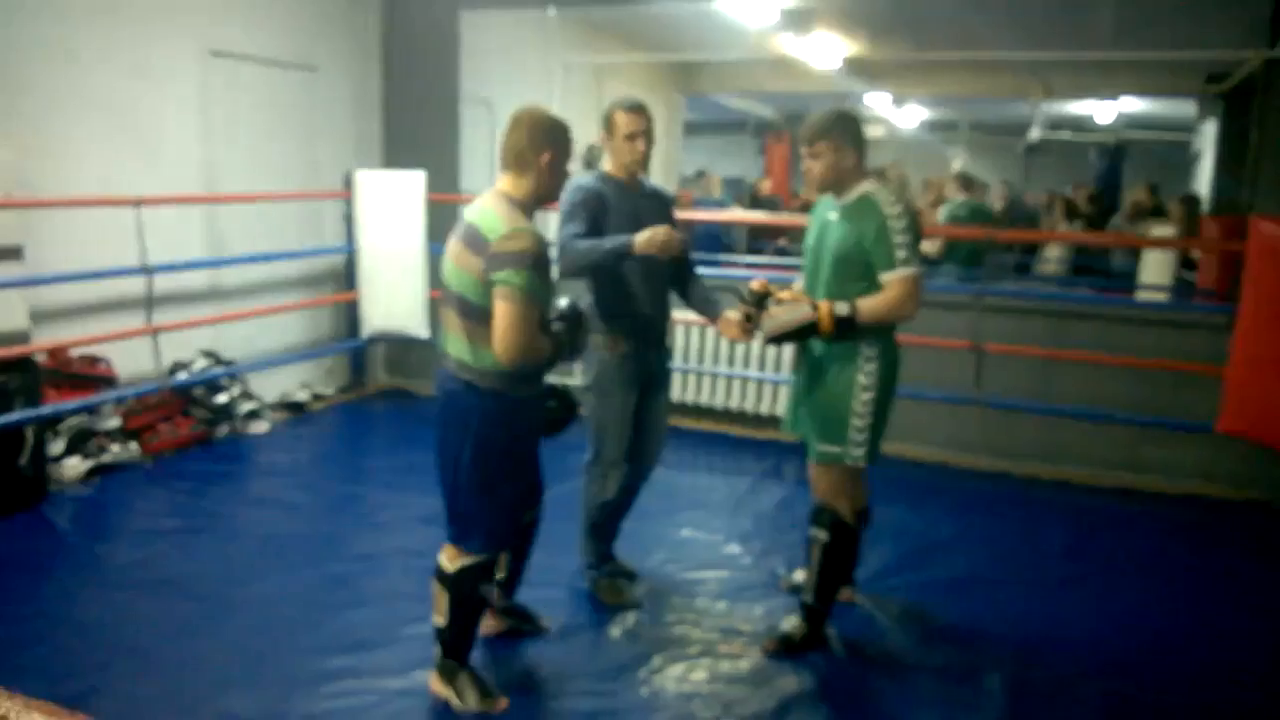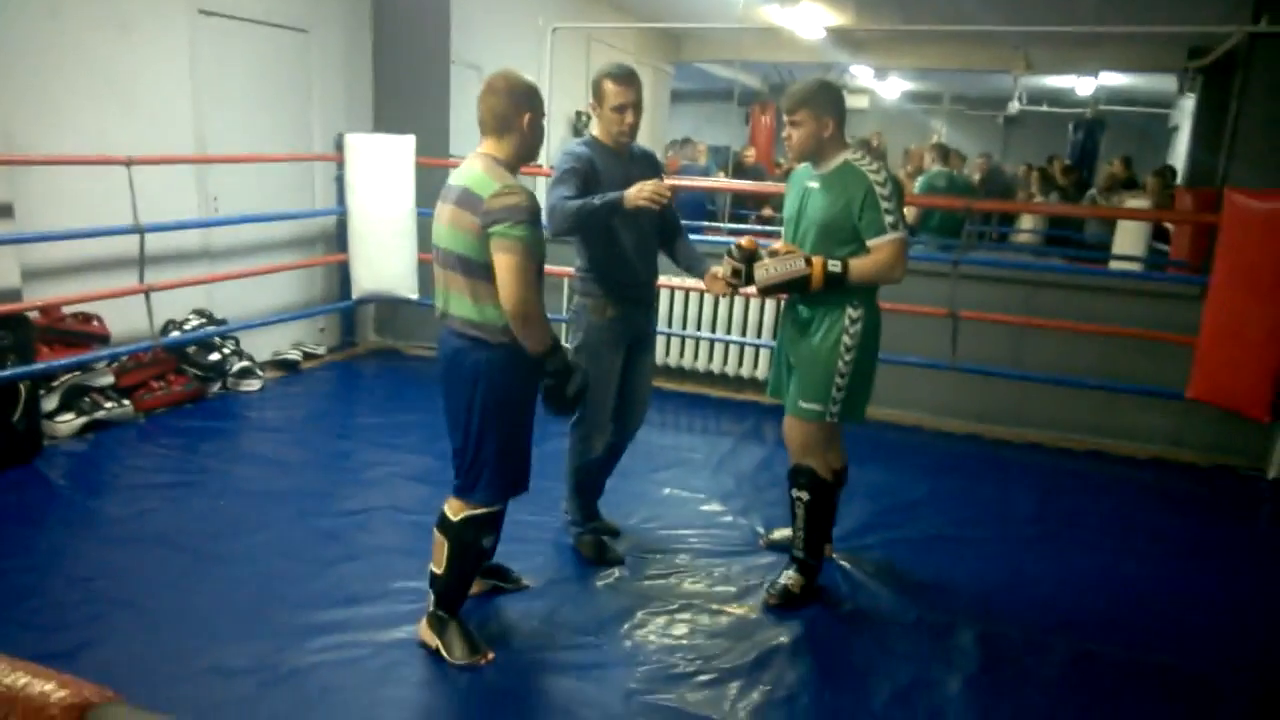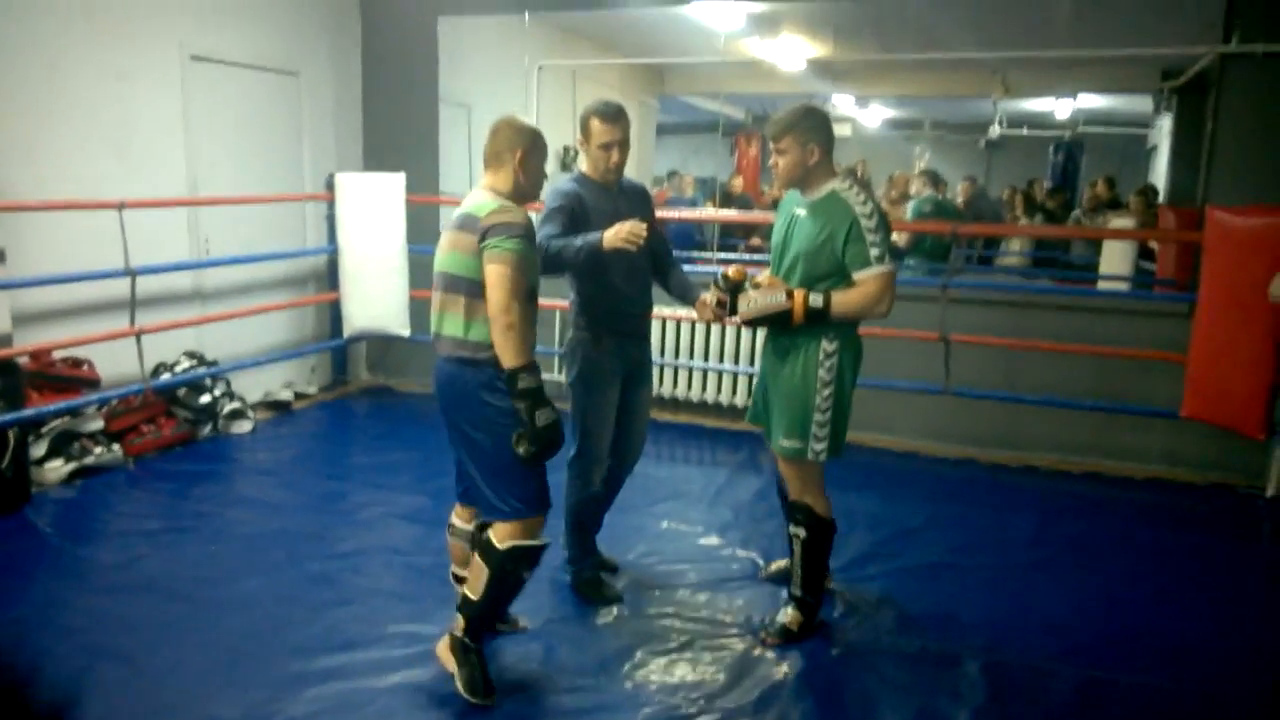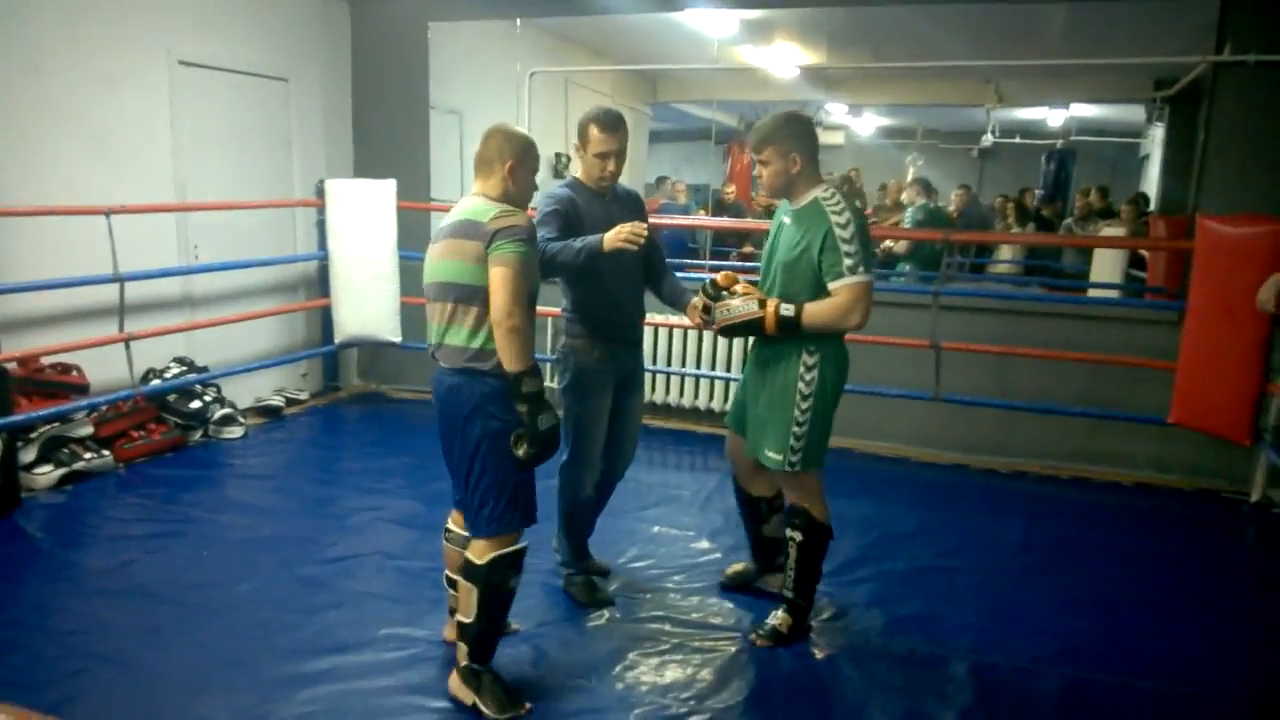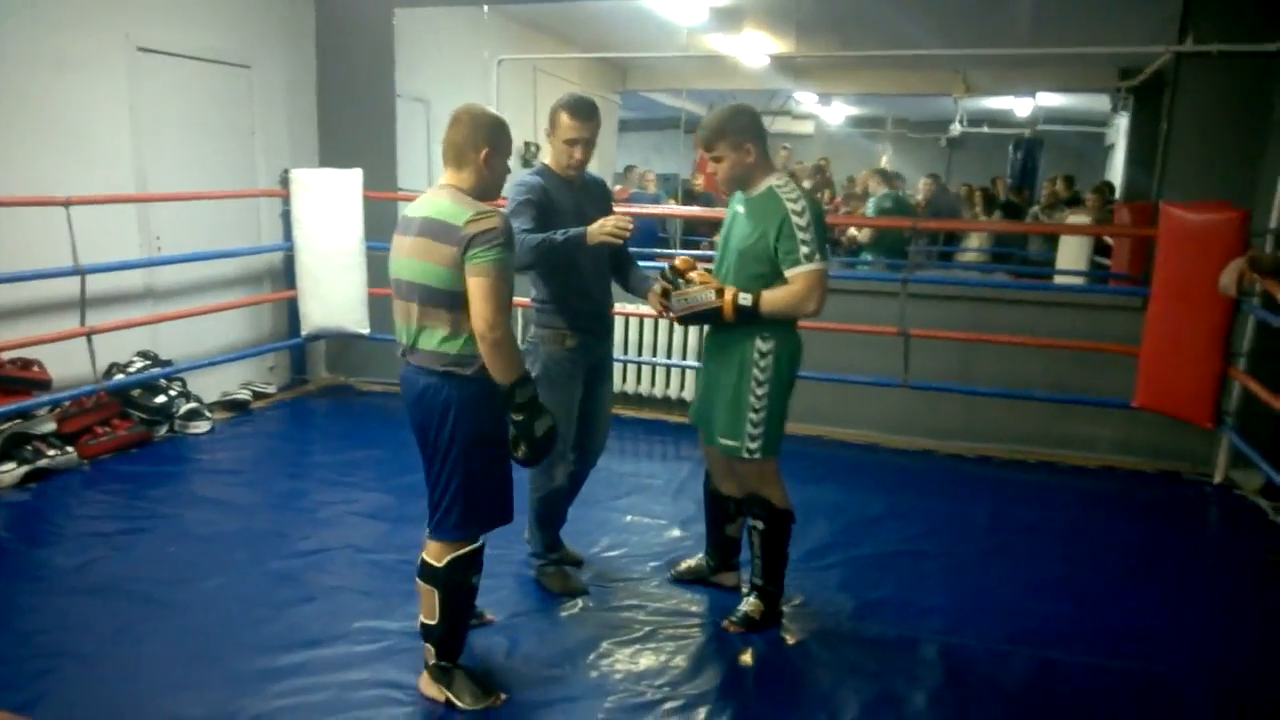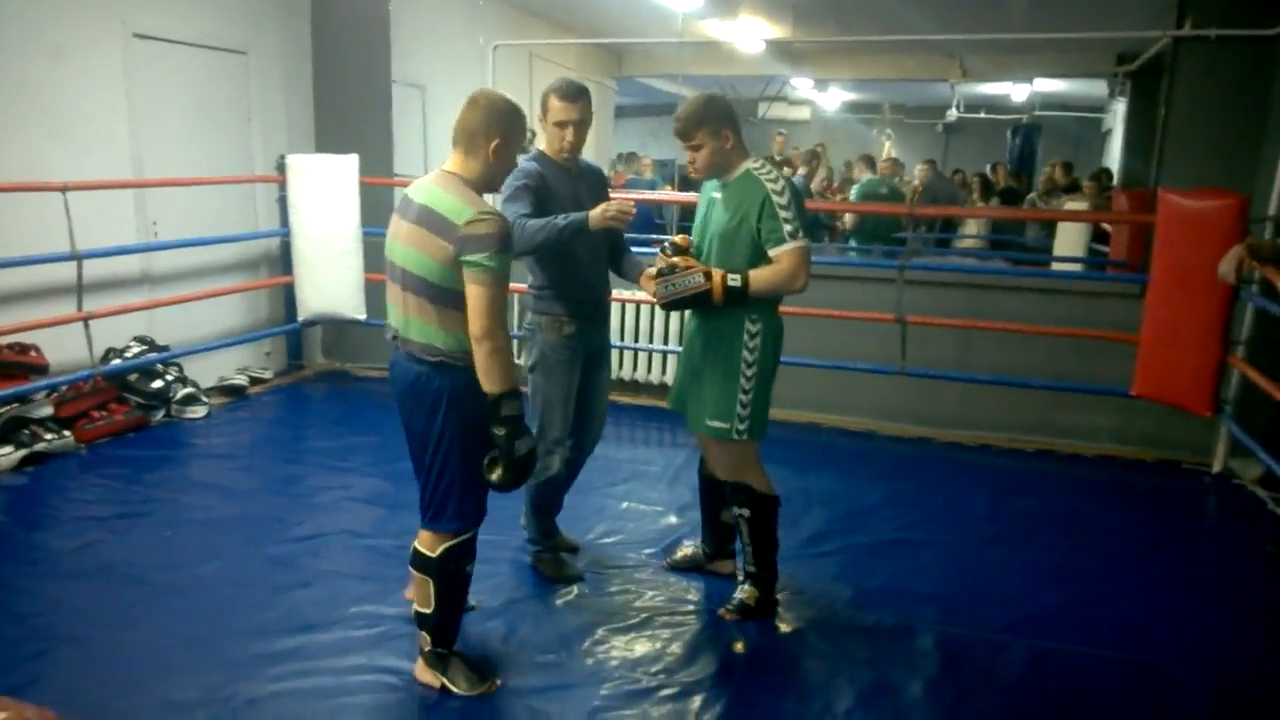
dt=0.3s
person 1, frame 1
left shoulder: (482, 210)
right shoulder: (520, 240)
right elbow: (512, 348)
left wrist: (547, 362)
right wrist: (561, 343)
left hip: (487, 392)
right hip: (486, 402)
left knee: (522, 505)
right knee: (474, 538)
left ankle: (499, 608)
right ankle: (449, 666)
person 1, frame 2
left shoulder: (460, 179)
right shoulder: (509, 198)
right elbow: (518, 302)
right wrist: (556, 364)
left hip: (461, 342)
right hip: (491, 356)
left knee: (483, 472)
right knee: (478, 489)
left ankle: (476, 568)
right ankle: (439, 616)
person 1, frame 3
left shoulder: (468, 211)
right shoulder: (507, 218)
right elbow: (505, 314)
right wrist: (533, 396)
left hip: (456, 369)
right hip: (484, 378)
left knee: (475, 500)
right knee: (523, 518)
left ankle: (475, 607)
right ankle: (464, 638)
person 1, frame 4
left shoulder: (449, 224)
right shoulder: (508, 224)
right elbow: (508, 319)
right wrist: (532, 398)
left hip: (450, 379)
right hip: (486, 388)
left knee: (469, 509)
right knee: (498, 532)
left ankle: (462, 616)
right ankle: (471, 670)
person 1, frame 5
left shoulder: (412, 215)
right shoulder: (484, 223)
right elbow: (491, 330)
right wrist: (525, 402)
left hip: (418, 376)
right hip: (459, 389)
left knee: (448, 510)
right knee: (458, 529)
left ankle: (443, 608)
right ankle: (439, 667)
person 1, frame 6
left shoulder: (416, 192)
right shoulder: (483, 224)
right elbow: (486, 336)
right wrist: (510, 419)
left hip: (407, 363)
right hip: (445, 381)
left knee: (439, 494)
right knee: (452, 517)
left ankle: (428, 588)
right ankle: (435, 656)
person 2, frame 1
left shoulder: (883, 212)
right shoulder: (824, 208)
left elbow: (904, 300)
right wrist: (782, 301)
left hip: (859, 361)
right hip: (821, 356)
left knee: (829, 480)
right knee: (841, 474)
left ankle: (813, 619)
right ankle: (835, 571)
person 2, frame 2
left shoulder: (868, 179)
right shoulder: (800, 175)
left elbow: (892, 264)
left wrist: (817, 271)
right wrist: (758, 260)
left hip: (840, 323)
right hip: (799, 316)
left knee: (801, 436)
right knee: (820, 436)
left ankle: (805, 568)
right ankle: (812, 529)
person 2, frame 3
left shoulder: (854, 209)
right shoulder: (791, 202)
left elbow: (879, 297)
left wrist: (799, 305)
right wrist: (747, 288)
left hip: (820, 355)
right hip: (782, 347)
left knee: (798, 472)
right knee: (791, 466)
left ankle: (805, 604)
right ankle: (808, 562)
person 2, frame 4
left shoulder: (835, 218)
right shoulder: (786, 208)
left elbow: (852, 310)
left wrist: (771, 315)
right wrist: (741, 291)
left hip: (806, 365)
right hip: (769, 356)
left knee: (799, 483)
right knee: (741, 453)
left ankle: (796, 608)
right ankle: (767, 562)
person 2, frame 5
left shoulder: (790, 206)
right shoulder: (741, 199)
left elbow: (809, 296)
left wrist: (728, 303)
right wrist: (698, 278)
left hip: (760, 353)
right hip: (724, 345)
left knee: (756, 470)
right knee: (718, 458)
left ankle: (767, 595)
right ankle: (720, 561)
person 2, frame 6
left shoulder: (768, 188)
right shoulder: (709, 186)
left elbow: (794, 274)
left wrist: (718, 284)
right wrist: (680, 259)
left hip: (742, 335)
right hip: (703, 329)
left knee: (736, 458)
right knee: (710, 447)
left ankle: (762, 579)
right ankle: (717, 547)
person 3, frame 1
left shoulder: (658, 199)
right shoulder: (587, 193)
left elbow: (681, 274)
right elbow: (569, 256)
left wrist: (719, 312)
right wrist: (633, 244)
left hip: (654, 347)
right hip: (612, 348)
left knee: (643, 458)
right knee: (608, 460)
left ankle: (603, 547)
right ankle: (598, 566)
person 3, frame 2
left shoulder: (647, 161)
right shoulder: (578, 159)
left elbow: (669, 232)
right elbow: (559, 217)
left wrist: (703, 269)
right wrist: (623, 199)
left hip: (641, 310)
right hip: (599, 310)
left knee: (629, 418)
right knee: (594, 420)
left ankle: (585, 504)
right ankle: (583, 524)
person 3, frame 3
left shoulder: (638, 194)
right shoulder: (568, 195)
left elbow: (662, 261)
right elbow: (544, 254)
left wrist: (694, 296)
right wrist: (602, 241)
left hip: (637, 342)
right hip: (595, 344)
left knee: (627, 451)
right knee: (591, 456)
left ankle: (584, 540)
right ankle: (581, 562)
person 3, frame 4
left shoulder: (631, 201)
right shoulder: (561, 201)
left elbow: (654, 268)
right elbow: (541, 258)
left wrist: (686, 301)
right wrist: (602, 243)
left hip: (629, 348)
right hip: (587, 350)
left knee: (619, 455)
right knee: (583, 460)
left ankle: (576, 543)
right ankle: (573, 565)
person 3, frame 5
left shoulder: (598, 188)
right shoulder: (531, 189)
left elbow: (618, 258)
right elbow: (520, 250)
left wrist: (648, 288)
right wrist: (585, 234)
left hip: (598, 338)
right hip: (556, 340)
left knee: (590, 446)
right knee: (554, 451)
left ankle: (546, 532)
right ankle: (545, 555)
person 3, frame 6
left shoulder: (594, 176)
right shoulder: (527, 175)
left elbow: (612, 246)
right elbow: (518, 235)
left wrist: (640, 272)
right wrist: (587, 220)
left hip: (595, 324)
right hip: (554, 326)
left knee: (588, 433)
right knee: (551, 439)
left ankle: (542, 517)
right ankle: (541, 542)
